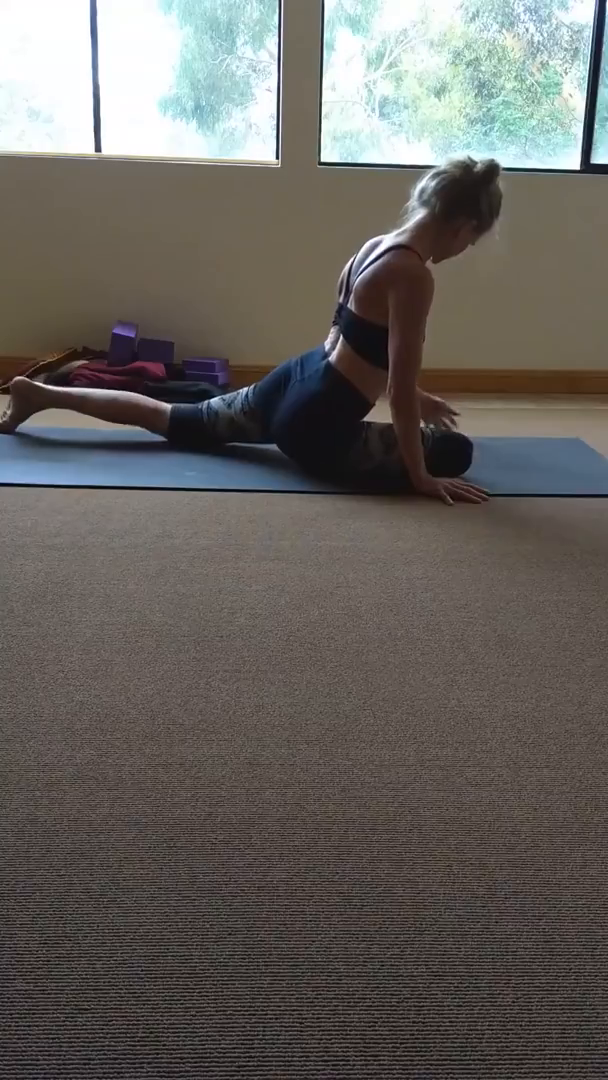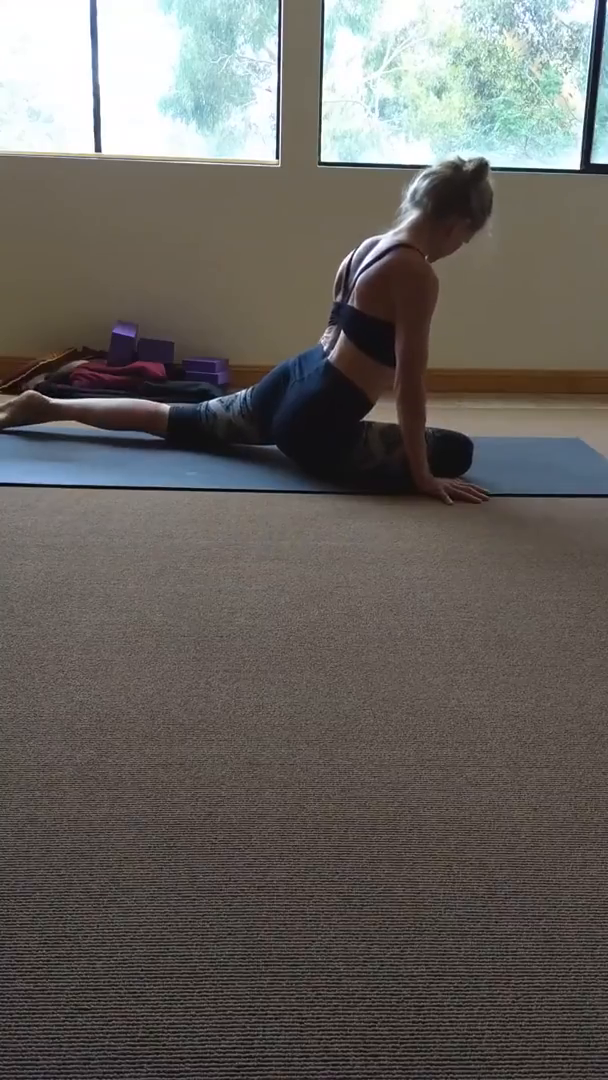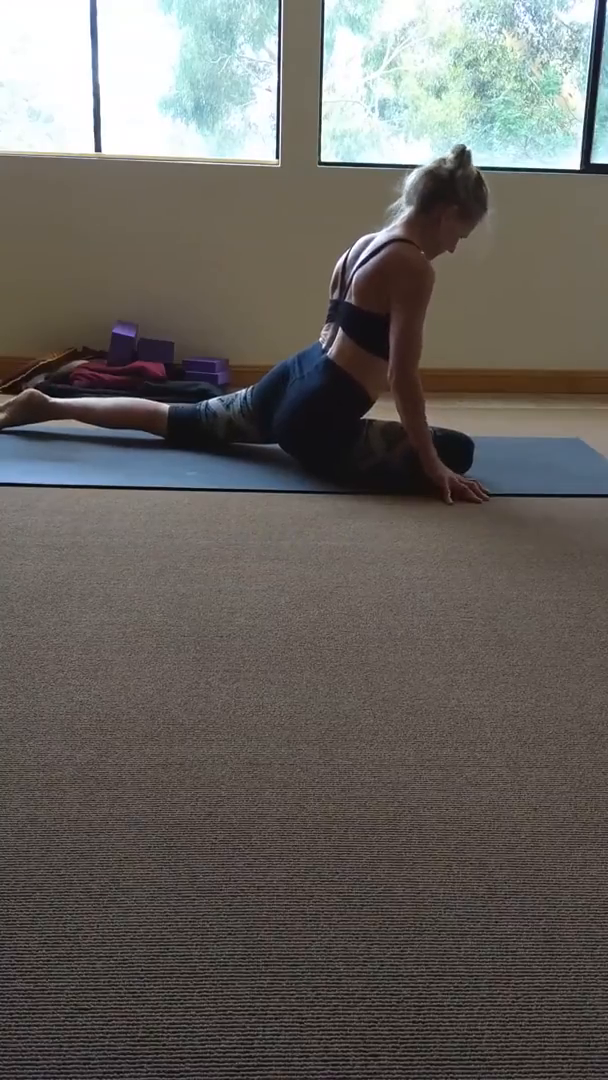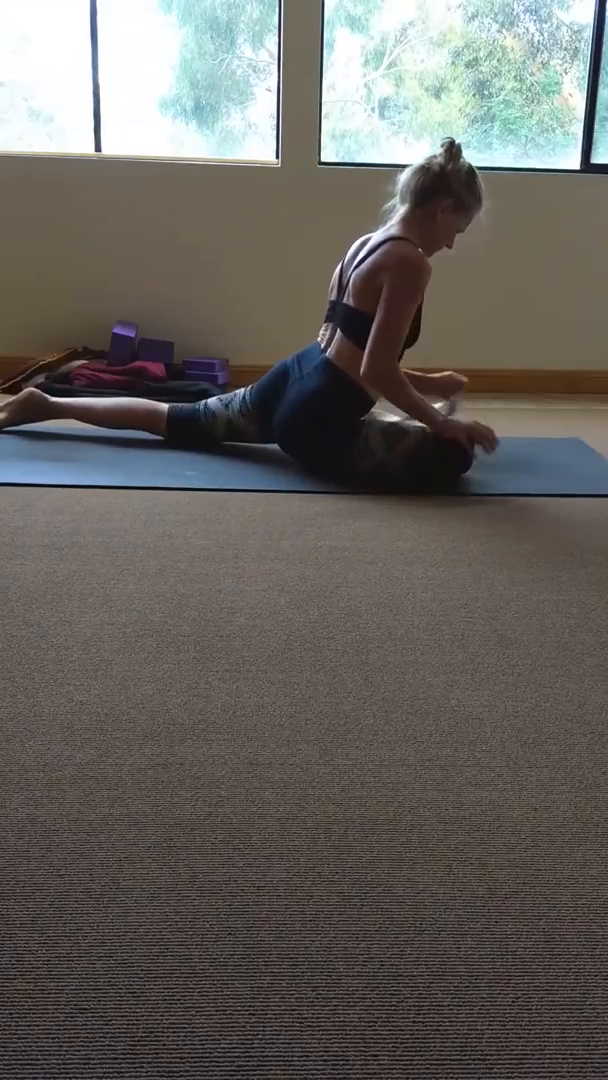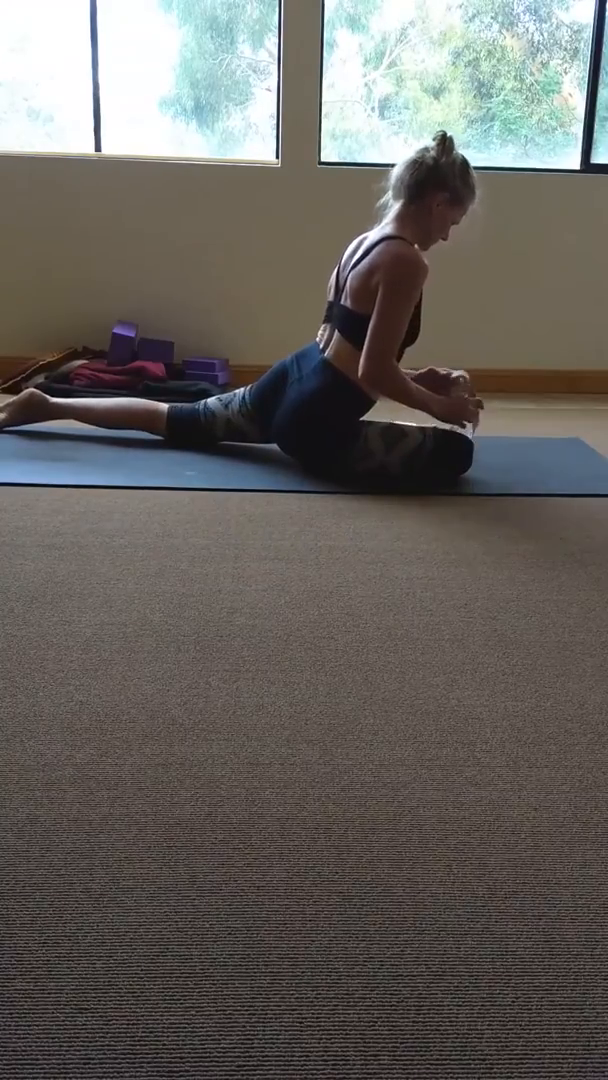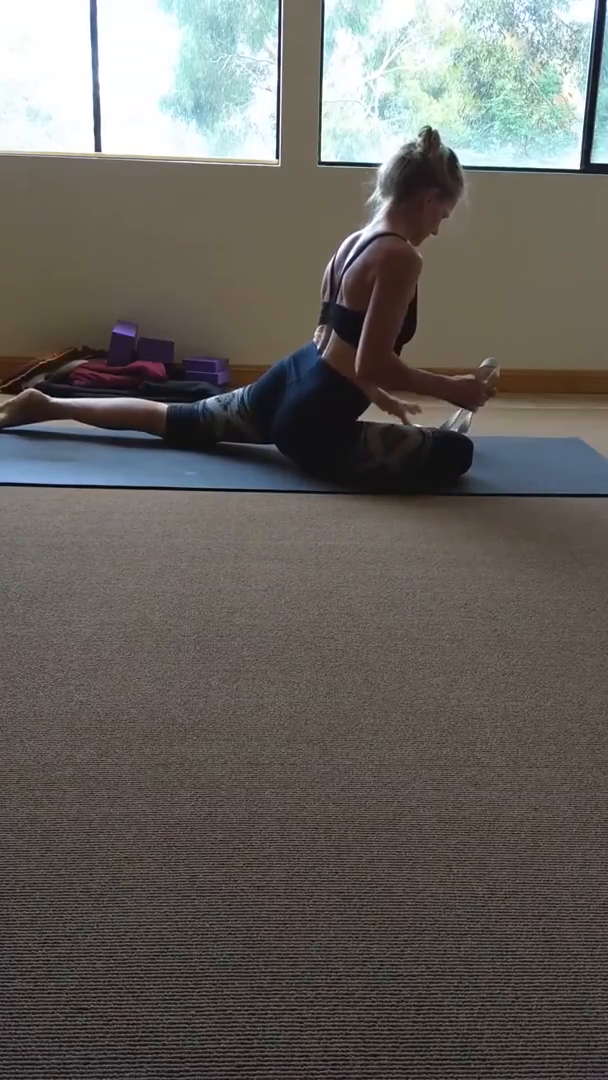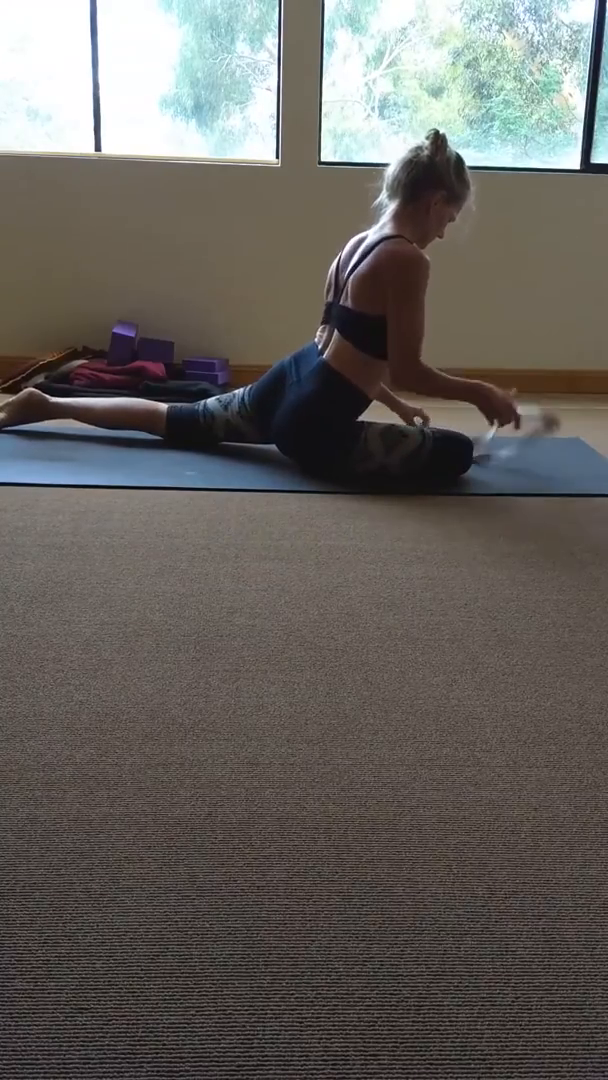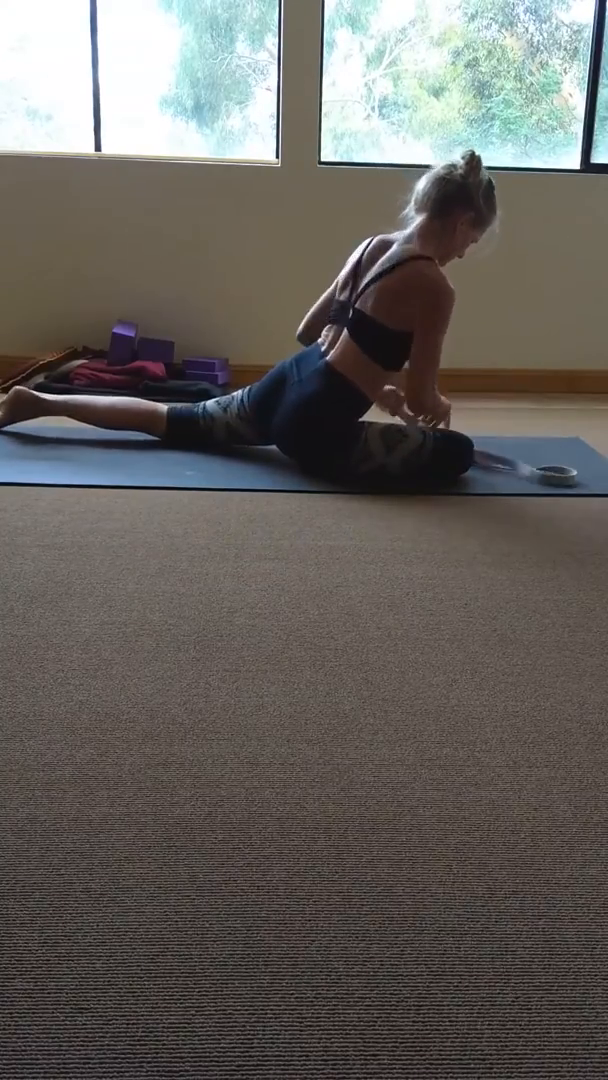
dt=0.4s
person 1, frame 1
left shoulder: (376, 246)
right shoulder: (413, 276)
right elbow: (399, 387)
left wrist: (420, 398)
right wrist: (420, 477)
left hip: (294, 381)
right hip: (316, 428)
left knee: (177, 421)
left ankle: (44, 393)
person 1, frame 2
left shoulder: (370, 246)
right shoulder: (417, 275)
right elbow: (409, 384)
right wrist: (422, 477)
left hip: (293, 381)
right hip: (318, 429)
left knee: (178, 422)
left ankle: (49, 405)
person 1, frame 3
left shoulder: (365, 245)
right shoulder: (413, 267)
right elbow: (402, 375)
right wrist: (431, 465)
left hip: (292, 380)
right hip: (318, 424)
left knee: (178, 422)
left ankle: (47, 404)
person 1, frame 4
left shoulder: (365, 244)
right shoulder: (409, 264)
right elbow: (378, 371)
left wrist: (423, 385)
right wrist: (446, 425)
left hip: (291, 381)
right hip: (317, 425)
left knee: (176, 420)
left ankle: (48, 404)
person 1, frame 5
left shoulder: (363, 243)
right shoulder: (406, 263)
right elbow: (374, 372)
left wrist: (418, 380)
right wrist: (440, 406)
left hip: (291, 382)
right hip: (317, 424)
left knee: (177, 420)
left ankle: (48, 404)
person 1, frame 6
left shoulder: (353, 241)
right shoulder: (401, 258)
right elbow: (372, 364)
left wrist: (384, 399)
right wrist: (450, 389)
left hip: (287, 383)
right hip: (314, 425)
left knee: (174, 420)
left ankle: (46, 405)
person 1, frame 7
left shoulder: (358, 244)
right shoulder: (407, 261)
right elbow: (407, 371)
left wrist: (398, 407)
right wrist: (480, 392)
left hip: (286, 384)
right hip: (315, 425)
left knee: (174, 420)
left ankle: (48, 403)
person 1, frame 8
left shoulder: (372, 247)
right shoulder: (433, 286)
right elbow: (420, 399)
right wrist: (440, 406)
left hip: (286, 383)
right hip: (315, 427)
left knee: (171, 420)
